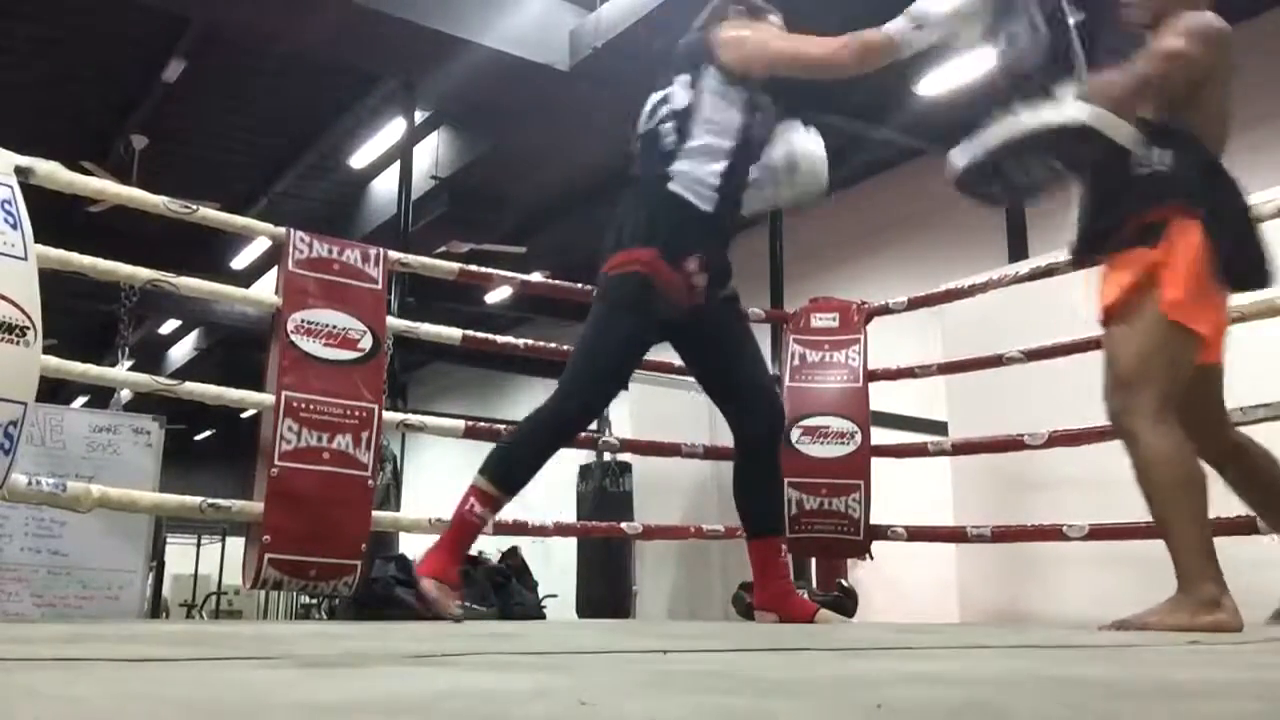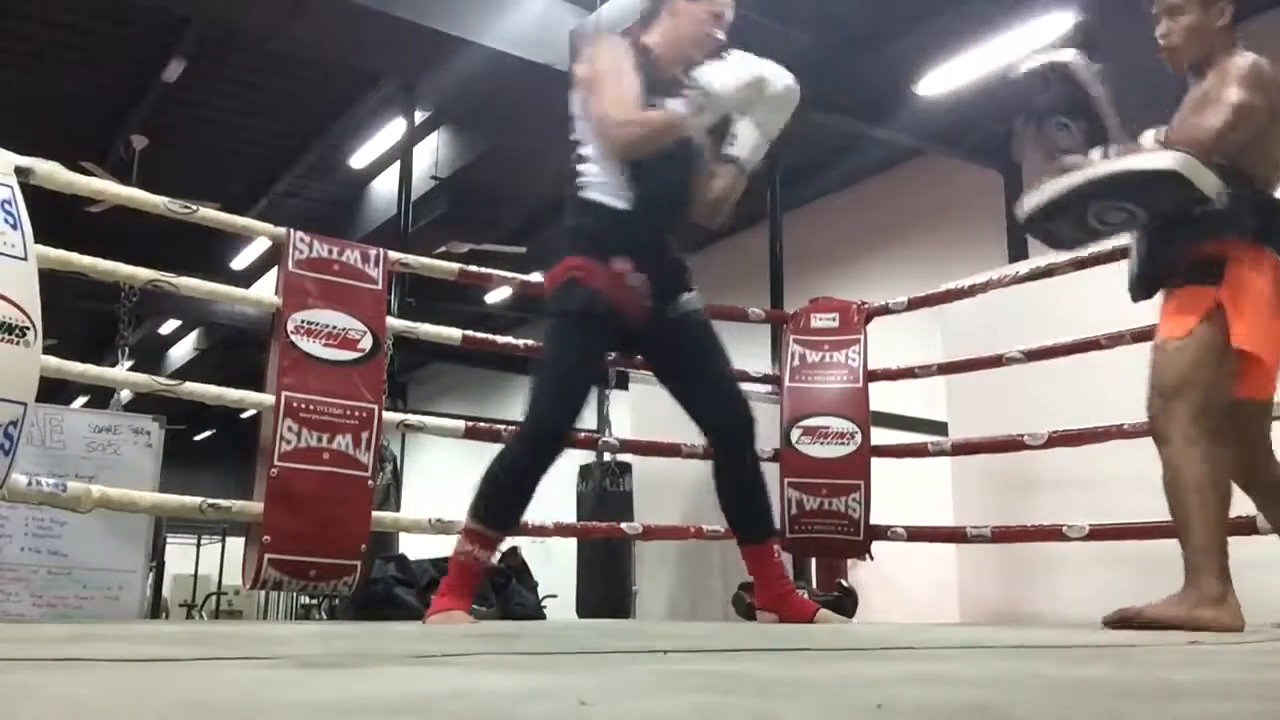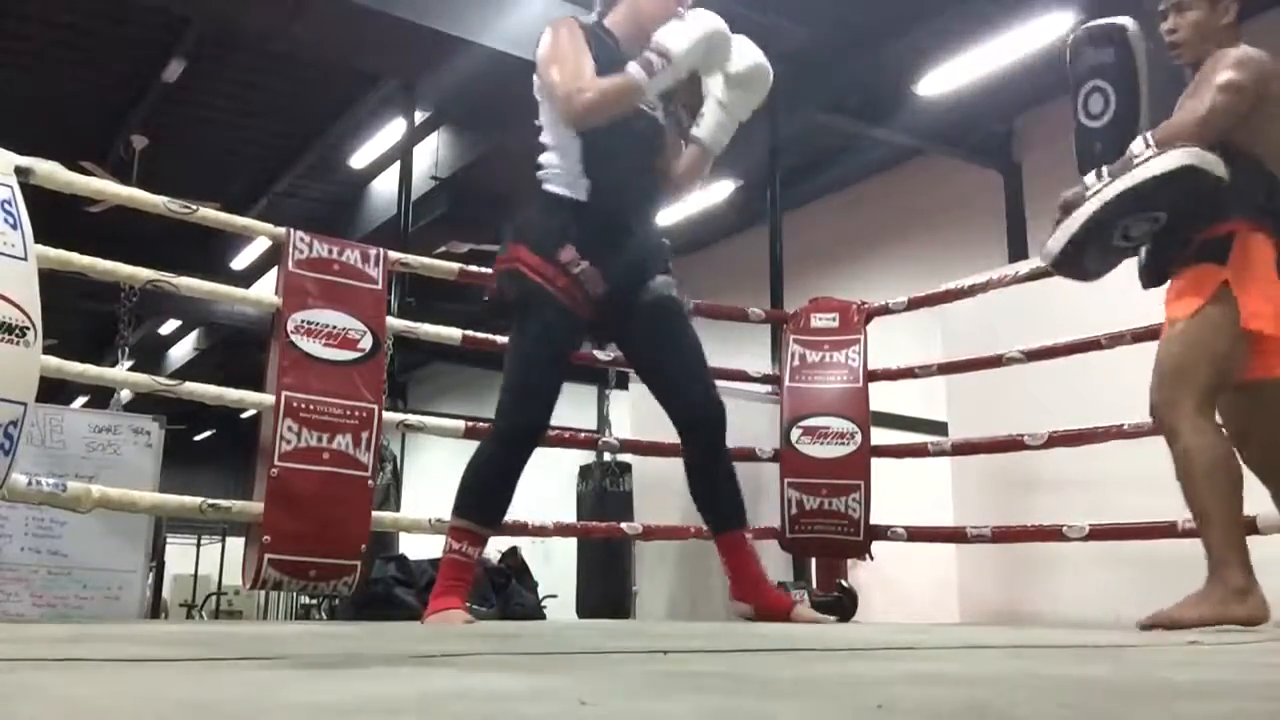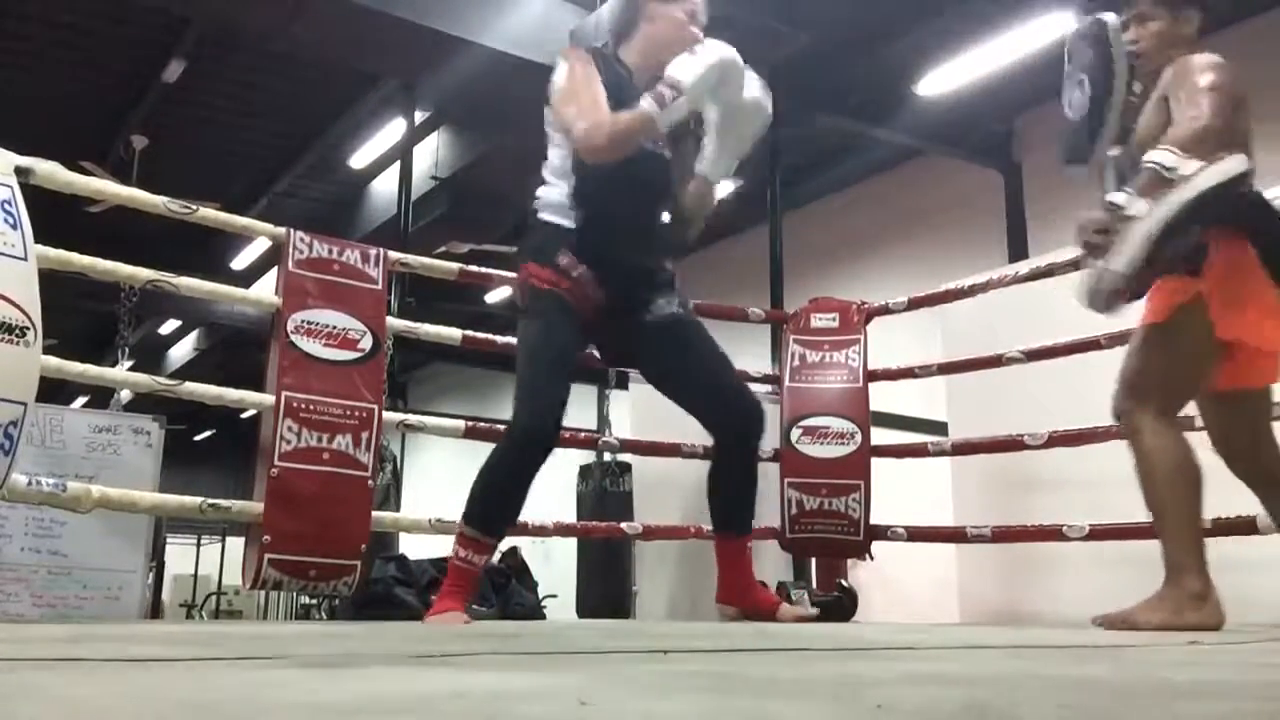
dt=0.2s
person 1, frame 1
right shoulder: (1171, 53)
left elbow: (1123, 90)
left wrist: (1063, 100)
left hip: (1167, 244)
right hip: (1150, 247)
left knee: (1138, 407)
right knee: (1208, 431)
left ankle: (1203, 595)
person 1, frame 2
right shoulder: (1204, 95)
left elbow: (1203, 143)
right elbow: (1166, 179)
left wrist: (1105, 163)
left hip: (1227, 274)
right hip: (1202, 281)
left knee: (1176, 419)
left ankle: (1207, 590)
person 1, frame 3
right shoulder: (1214, 87)
left elbow: (1187, 135)
right elbow: (1172, 172)
left wrist: (1099, 186)
right hip: (1221, 266)
left knee: (1178, 405)
person 1, frame 4
left shoulder: (1199, 72)
right shoulder: (1163, 93)
left elbow: (1192, 132)
left wrist: (1124, 210)
left hip: (1206, 271)
right hip: (1199, 280)
left knee: (1141, 409)
left ankle: (1187, 591)
person 2, frame 1
left shoulder: (703, 88)
right elbow: (831, 54)
left wrist: (767, 183)
left hip: (700, 275)
right hip: (652, 262)
left knee: (761, 423)
right knee: (572, 409)
left ankle: (777, 599)
right ankle: (443, 559)
person 2, frame 2
left shoulder: (683, 100)
right shoulder: (611, 52)
left elbow: (711, 211)
right elbow: (619, 135)
left wrist: (753, 135)
right wrist: (703, 100)
left hip: (658, 279)
right hip: (595, 267)
left knee: (732, 424)
right knee: (547, 430)
left ankle: (779, 598)
right ankle: (453, 595)
person 2, frame 3
left shoulder: (653, 83)
left elbow: (673, 184)
right elbow: (583, 105)
left wrist: (723, 112)
right wrist: (665, 60)
left hip: (634, 265)
right hip: (560, 259)
left knee: (703, 415)
right knee: (520, 423)
left ankle: (753, 590)
right ankle: (448, 594)
person 2, frame 4
left shoulder: (675, 105)
right shoulder: (581, 67)
left elbow: (687, 213)
right elbow: (593, 142)
left wrist: (723, 142)
right wrist: (677, 90)
left hip: (639, 289)
right hip: (565, 280)
left knee: (740, 416)
right knee: (532, 432)
left ankle: (739, 591)
right ankle: (451, 598)
